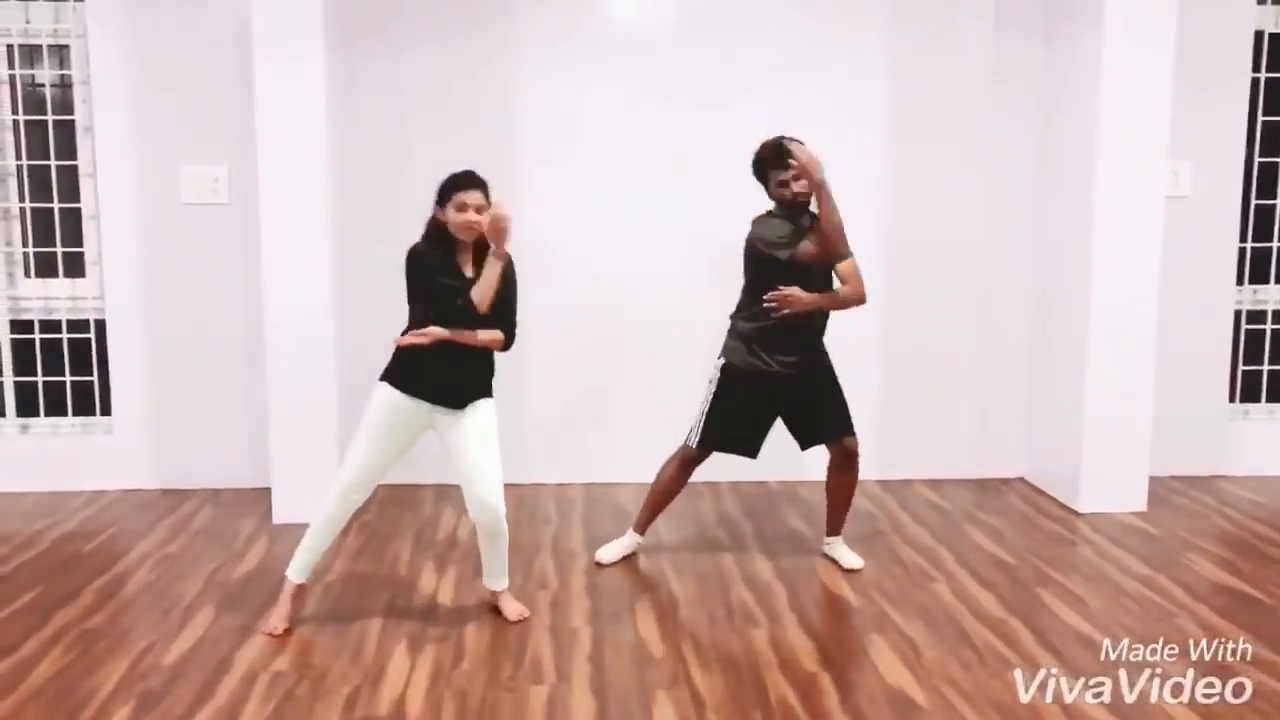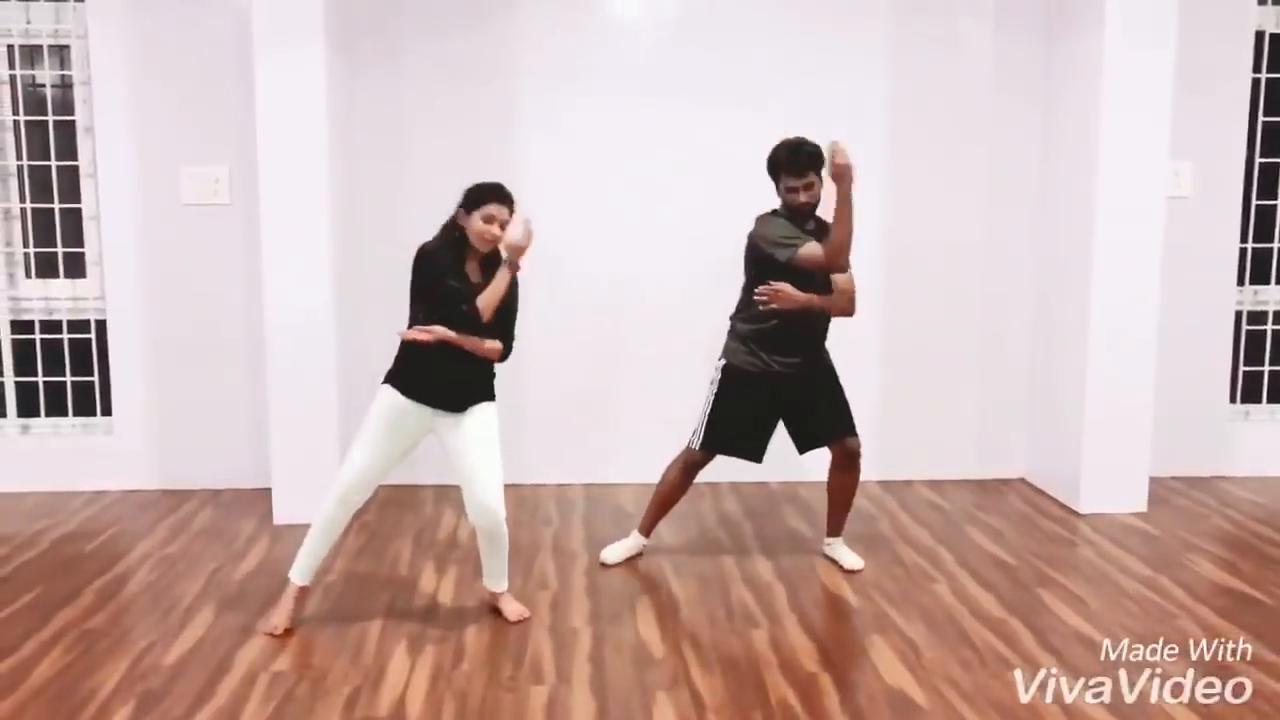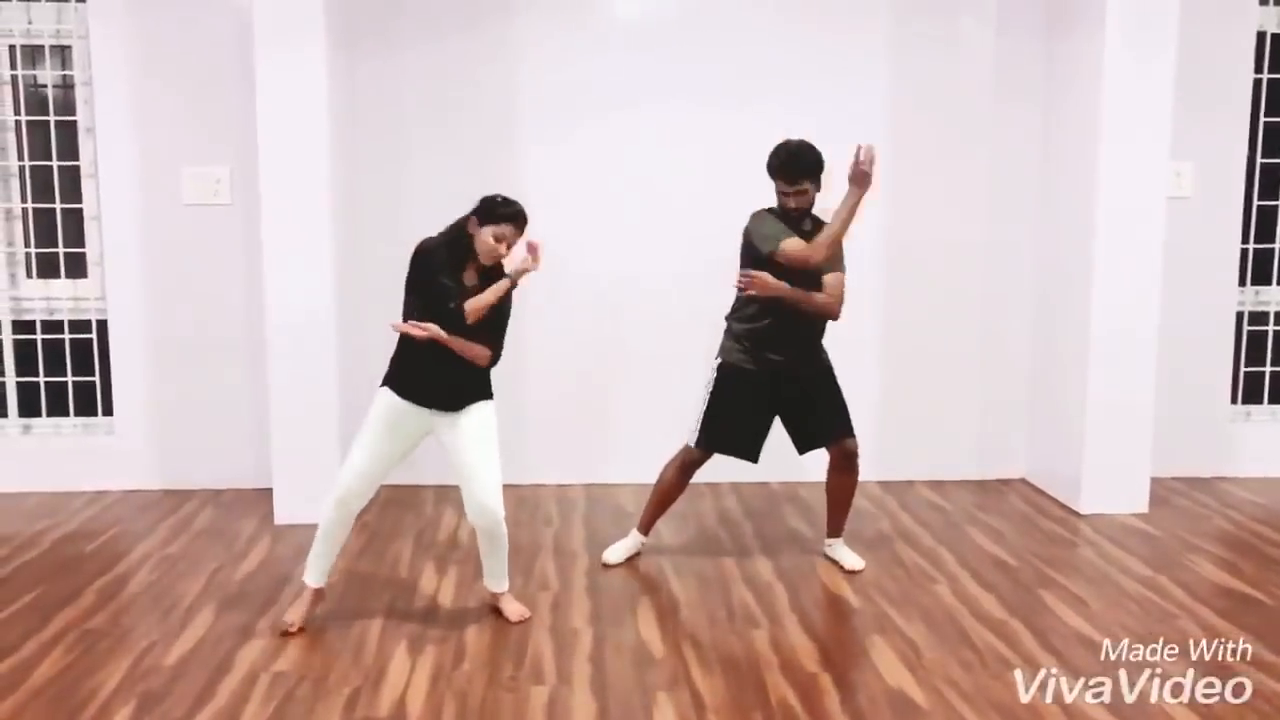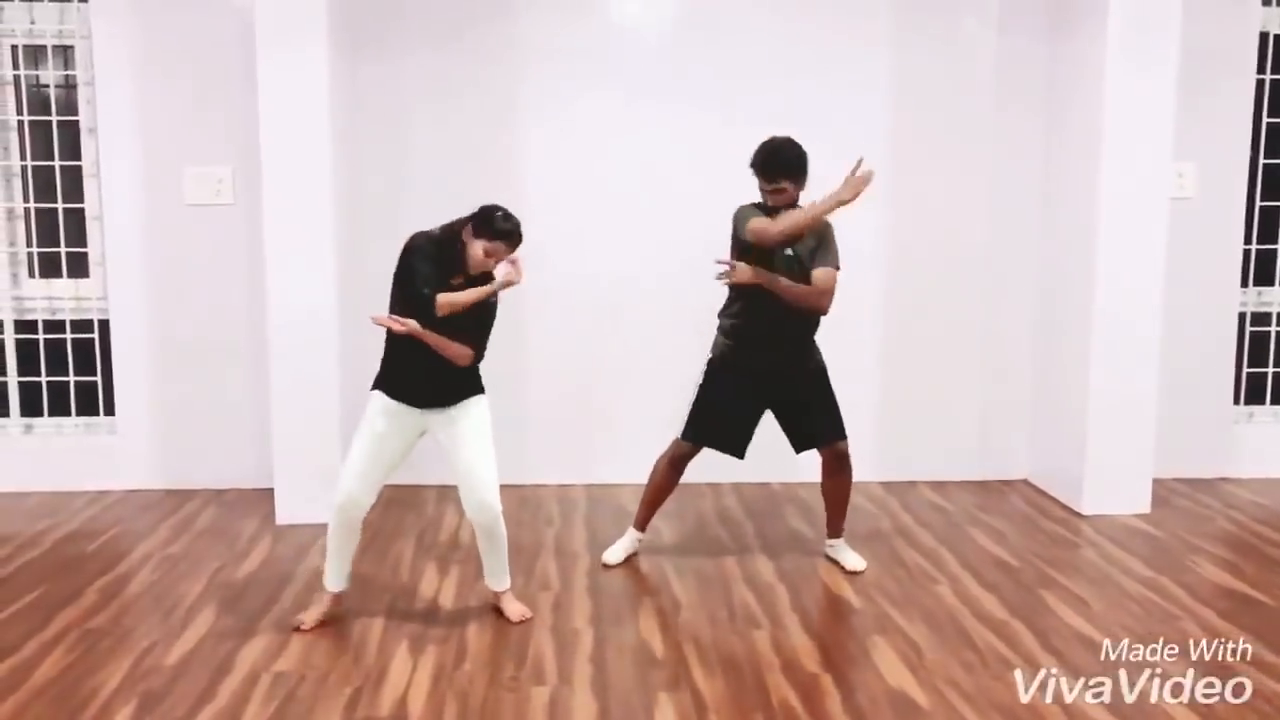
dt=0.1s
person 1, frame 1
left shoulder: (500, 267)
right shoulder: (424, 257)
left elbow: (504, 337)
right elbow: (469, 311)
left wrist: (448, 334)
right wrist: (496, 252)
left hip: (469, 400)
right hip: (406, 391)
left knee: (488, 504)
right knee: (348, 489)
left ankle: (498, 589)
right ankle: (293, 586)
person 1, frame 2
left shoulder: (501, 274)
right shoulder: (433, 258)
left elbow: (501, 347)
right elbow: (472, 317)
left wrist: (450, 335)
right wrist: (510, 263)
left hip: (471, 404)
right hip: (408, 395)
left knee: (488, 508)
right knee: (348, 490)
left ankle: (498, 590)
right ankle: (296, 587)
person 1, frame 3
left shoulder: (498, 281)
right shoulder: (432, 254)
left elbow: (487, 355)
right elbow: (461, 314)
left wrist: (441, 335)
right wrist: (507, 280)
left hip: (467, 405)
right hip: (404, 397)
left knee: (486, 506)
right knee: (348, 492)
left ankle: (499, 590)
right ankle: (312, 588)
person 1, frame 4
left shoulder: (486, 285)
right shoulder: (422, 249)
left elbow: (468, 354)
right elbow: (428, 303)
left wrist: (421, 332)
right wrist: (490, 287)
left hip: (460, 403)
right hip: (397, 397)
left knee: (484, 503)
right knee: (350, 498)
left ankle: (501, 590)
right ankle: (332, 592)
person 2, frame 1
left shoulder: (825, 225)
right shoulder: (765, 230)
left elbow: (856, 292)
right elbow: (829, 250)
left wrist: (813, 301)
right wrist: (825, 185)
left hip: (807, 361)
right hip: (748, 362)
left knee: (846, 448)
right knee: (693, 452)
left ankle: (833, 539)
right ankle: (635, 534)
person 2, frame 2
left shoulder: (827, 231)
right shoulder: (768, 229)
left elbow: (847, 302)
right elbow: (832, 259)
left wrist: (803, 299)
right wrist: (845, 188)
left hip: (808, 363)
right hip: (749, 363)
left knee: (848, 448)
right knee: (696, 455)
left ankle: (833, 539)
right ankle: (639, 536)
person 2, frame 3
left shoulder: (825, 230)
right shoulder: (762, 223)
left elbow: (833, 305)
right elbow: (813, 257)
left wrist: (781, 290)
right wrist: (855, 193)
left hip: (805, 362)
right hip: (745, 362)
left knee: (845, 449)
right knee: (694, 453)
left ankle: (833, 540)
right ankle: (638, 535)
person 2, frame 4
left shoulder: (820, 230)
right shoulder: (748, 218)
left elbow: (821, 300)
right elbow: (772, 232)
left wrist: (762, 277)
right wrist: (839, 197)
left hip: (798, 360)
right hip: (738, 357)
left knee: (837, 451)
right knee: (684, 448)
left ankle: (835, 541)
right ankle: (635, 533)
